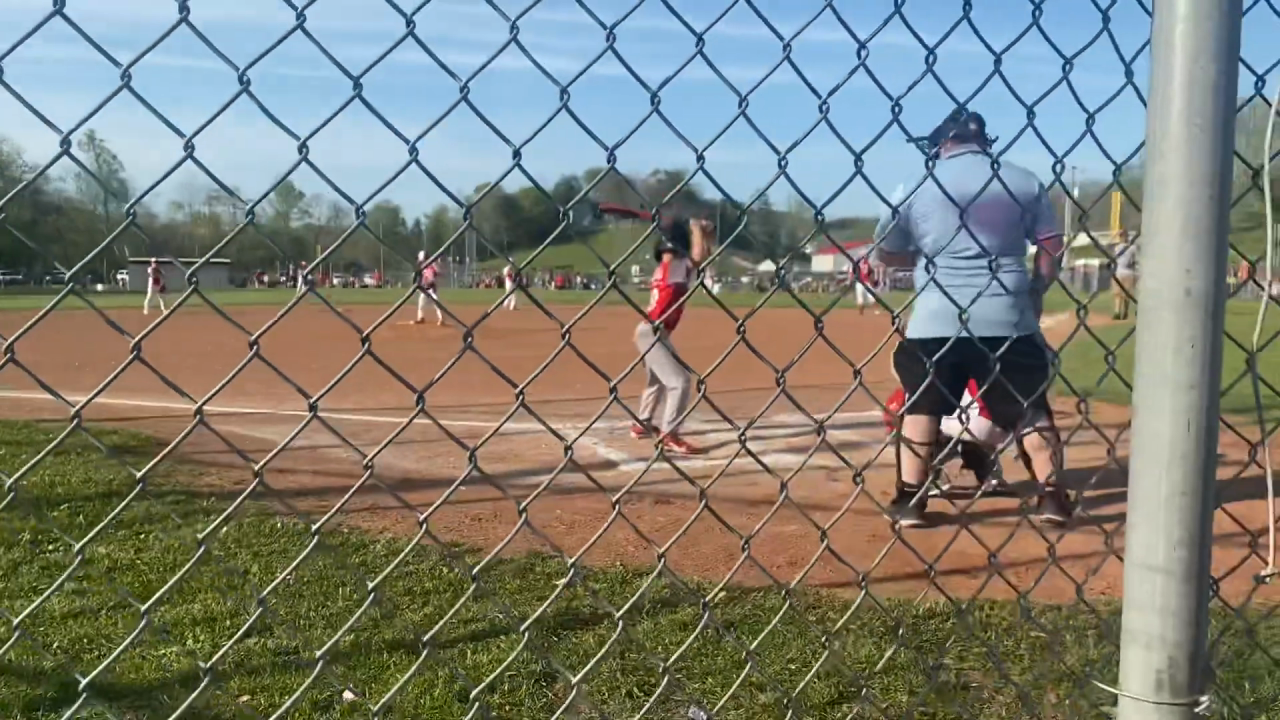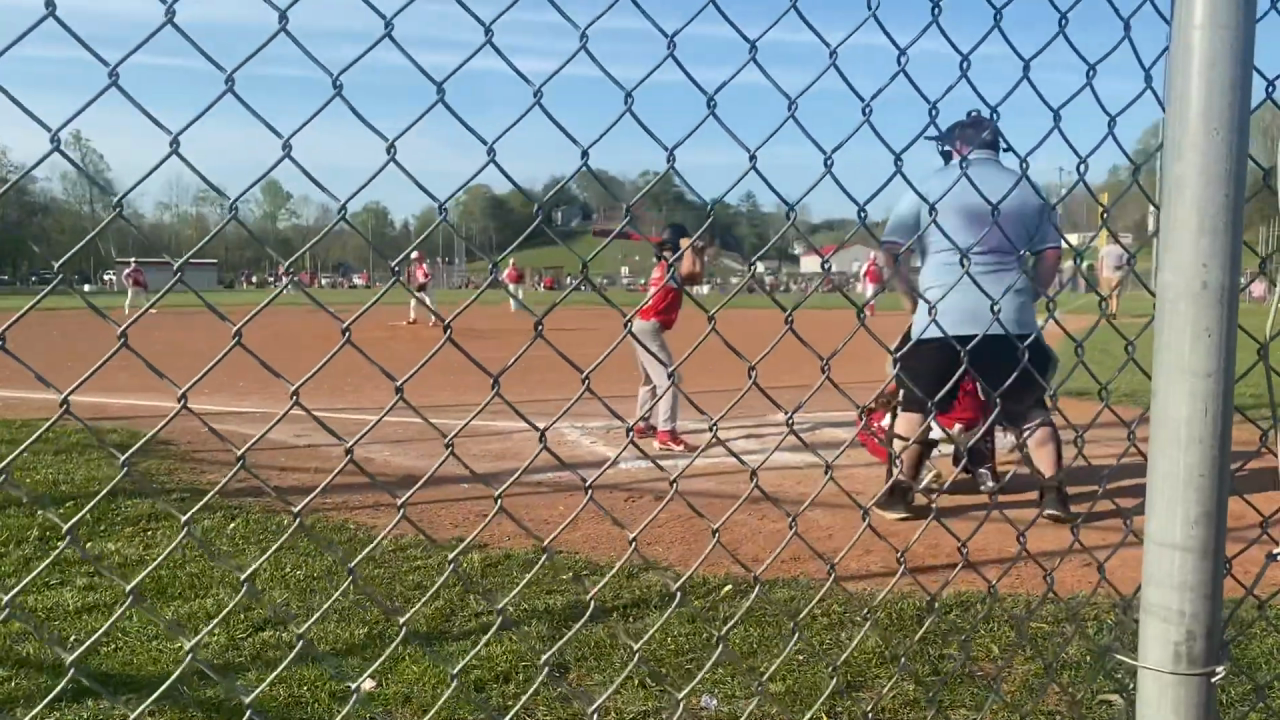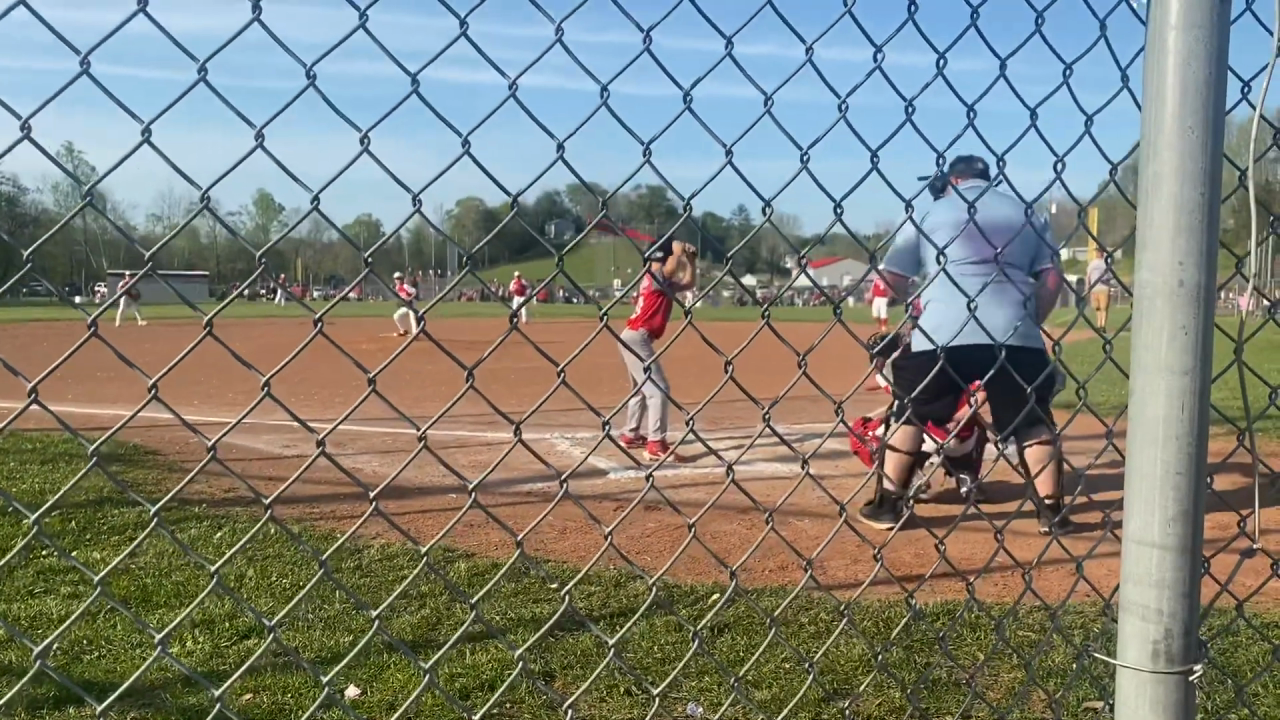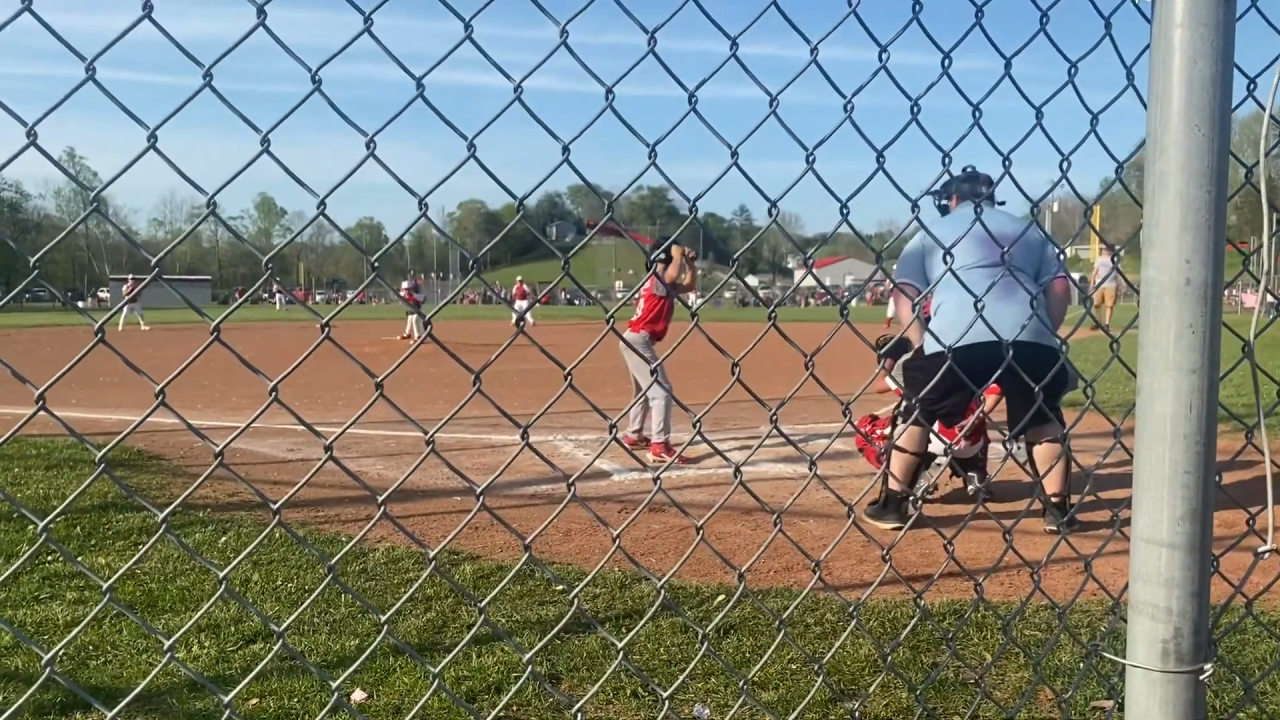
dt=1s
person 1, frame 1
left shoulder: (917, 188)
right shoulder: (1024, 180)
left elbow: (886, 253)
right elbow: (1051, 247)
right wrist: (1033, 294)
left hip: (937, 319)
right hip: (1007, 317)
left knee: (922, 406)
right knee: (1028, 406)
left ankle: (908, 499)
right ankle: (1051, 495)
person 1, frame 2
left shoulder: (931, 185)
right shoulder: (1029, 190)
left elbow: (893, 252)
right elbow: (1050, 256)
left wrist: (915, 299)
left hip: (942, 318)
right hip: (1011, 319)
left knee: (916, 403)
right knee: (1029, 406)
left ankle: (899, 492)
right ankle: (1053, 491)
person 1, frame 3
left shoulder: (931, 210)
right shoulder: (1025, 213)
left elbow: (893, 278)
right elbow: (1051, 277)
right wrist: (1029, 323)
left hip: (942, 333)
right hip: (1014, 333)
left knee: (909, 412)
right knee: (1032, 418)
left ankle: (887, 503)
right ankle: (1052, 509)
person 1, frame 4
left shoulder: (932, 231)
right shoulder: (1027, 229)
left elbow: (904, 292)
right elbow: (1059, 287)
left wrist: (920, 349)
right wrist: (1046, 336)
left hip: (954, 336)
right hip: (1028, 335)
left knee: (917, 411)
right knee: (1042, 417)
left ankle: (892, 504)
right ankle: (1058, 508)
person 2, frame 1
left shoulder: (666, 268)
right shoulder: (673, 267)
left elbow: (698, 258)
right elbow: (698, 257)
left wrist: (706, 235)
right wrist: (697, 231)
left hip: (650, 332)
right hip: (653, 333)
left knee: (656, 381)
right knee: (679, 382)
left ankle: (643, 425)
right ankle: (669, 436)
person 2, frame 2
left shoulder: (663, 268)
right shoulder: (668, 267)
left elbow: (696, 277)
right elbow: (690, 271)
left wrist: (698, 252)
right wrist: (688, 248)
left hip: (643, 327)
right hip: (649, 328)
left knee: (651, 379)
right knee: (668, 379)
left ankle: (642, 425)
right ankle: (666, 435)
person 2, frame 3
left shoulder: (660, 281)
right shoulder: (655, 276)
left elbow: (688, 283)
right elbow: (670, 268)
left wrist: (690, 259)
right wrist: (678, 249)
left hip: (634, 337)
right hip: (637, 338)
left knee: (642, 389)
right knee: (658, 389)
left ankle: (630, 435)
right ankle: (656, 445)
person 2, frame 4
left shoulder: (660, 282)
right shoulder: (657, 280)
left elbow: (689, 285)
right elbow: (672, 275)
left wrist: (690, 262)
right wrist: (678, 254)
left hip: (635, 340)
right hip: (639, 340)
left knee: (644, 390)
right knee: (661, 391)
left ankle: (633, 436)
right ankle: (659, 447)
